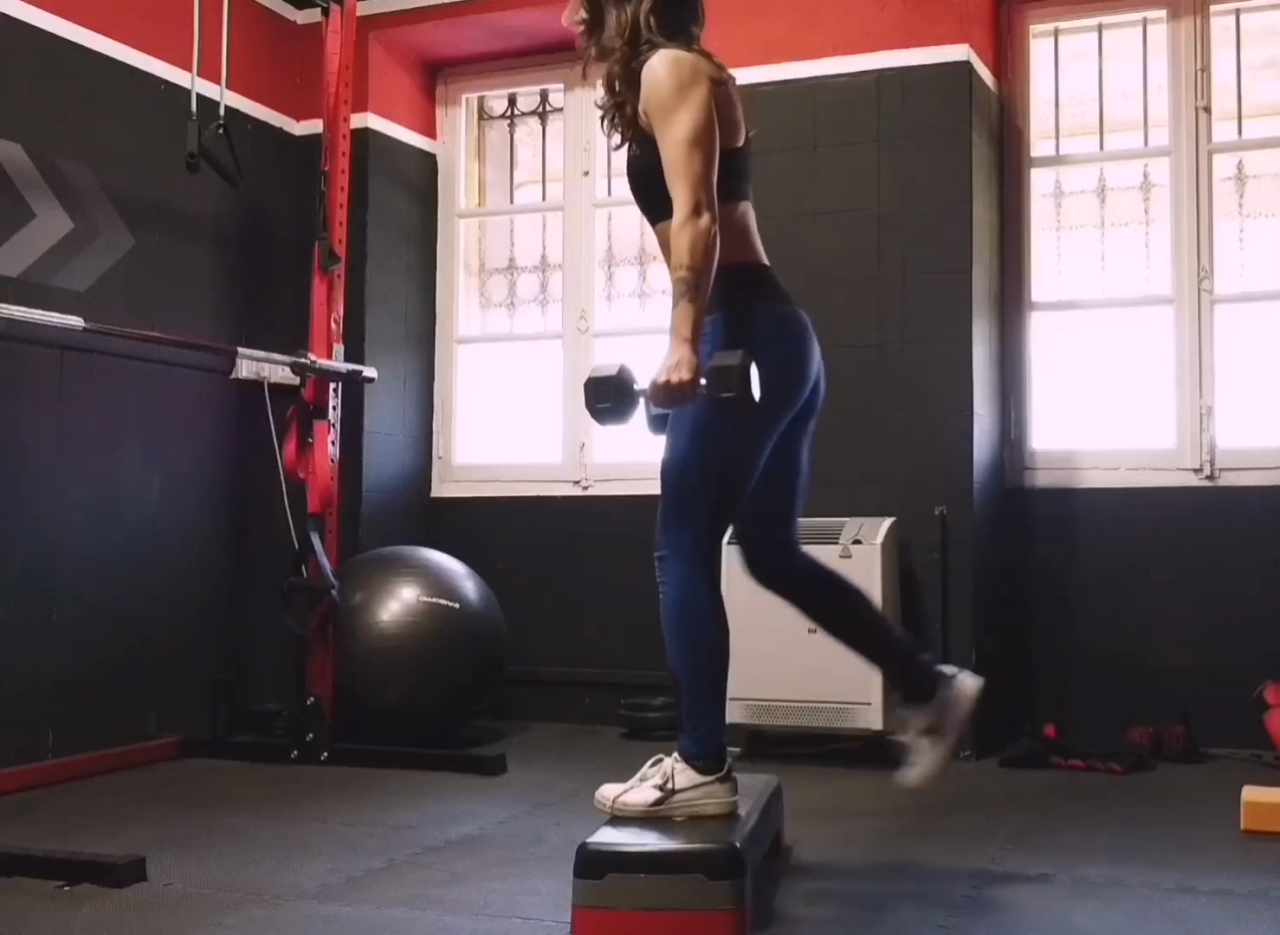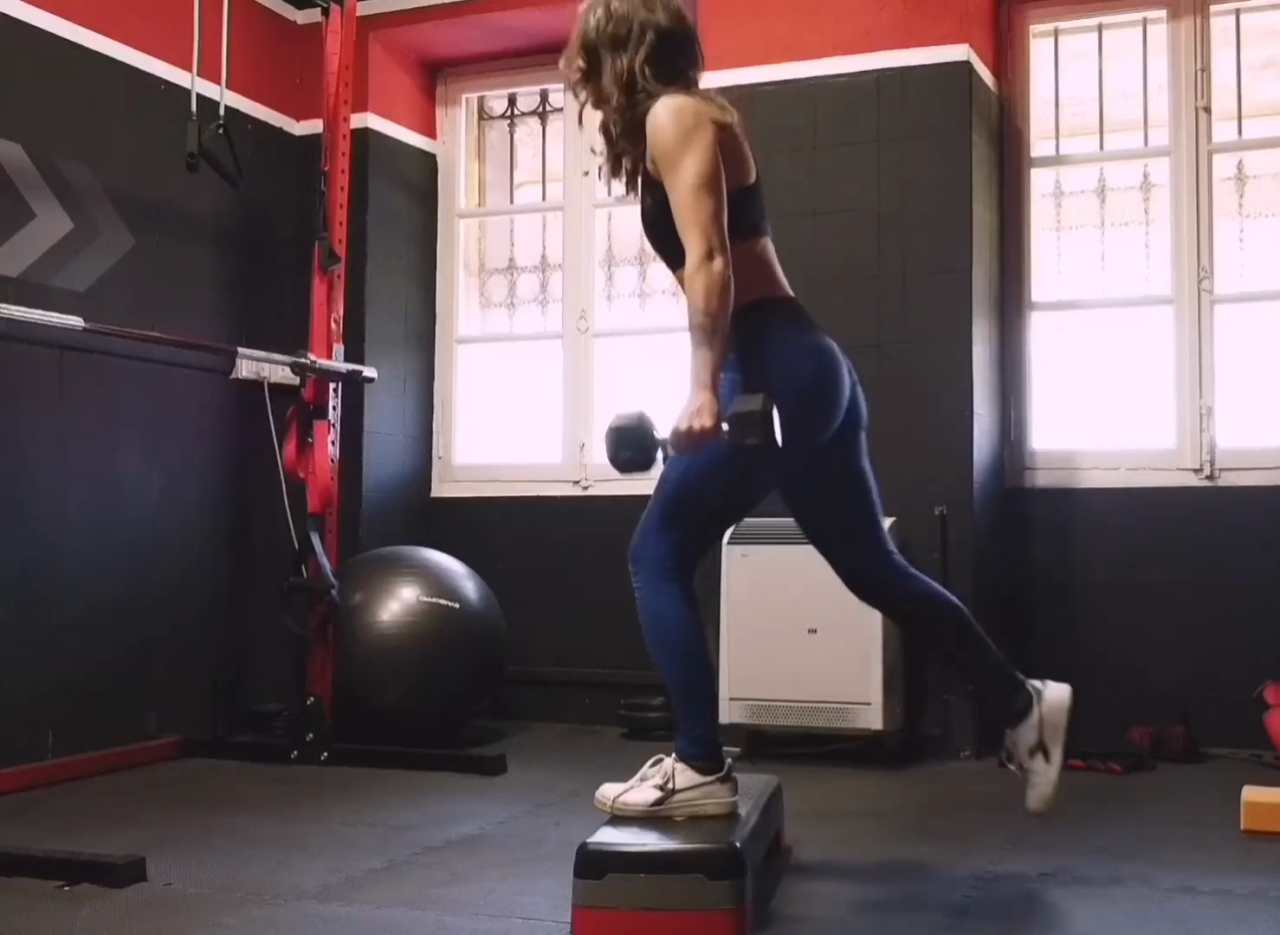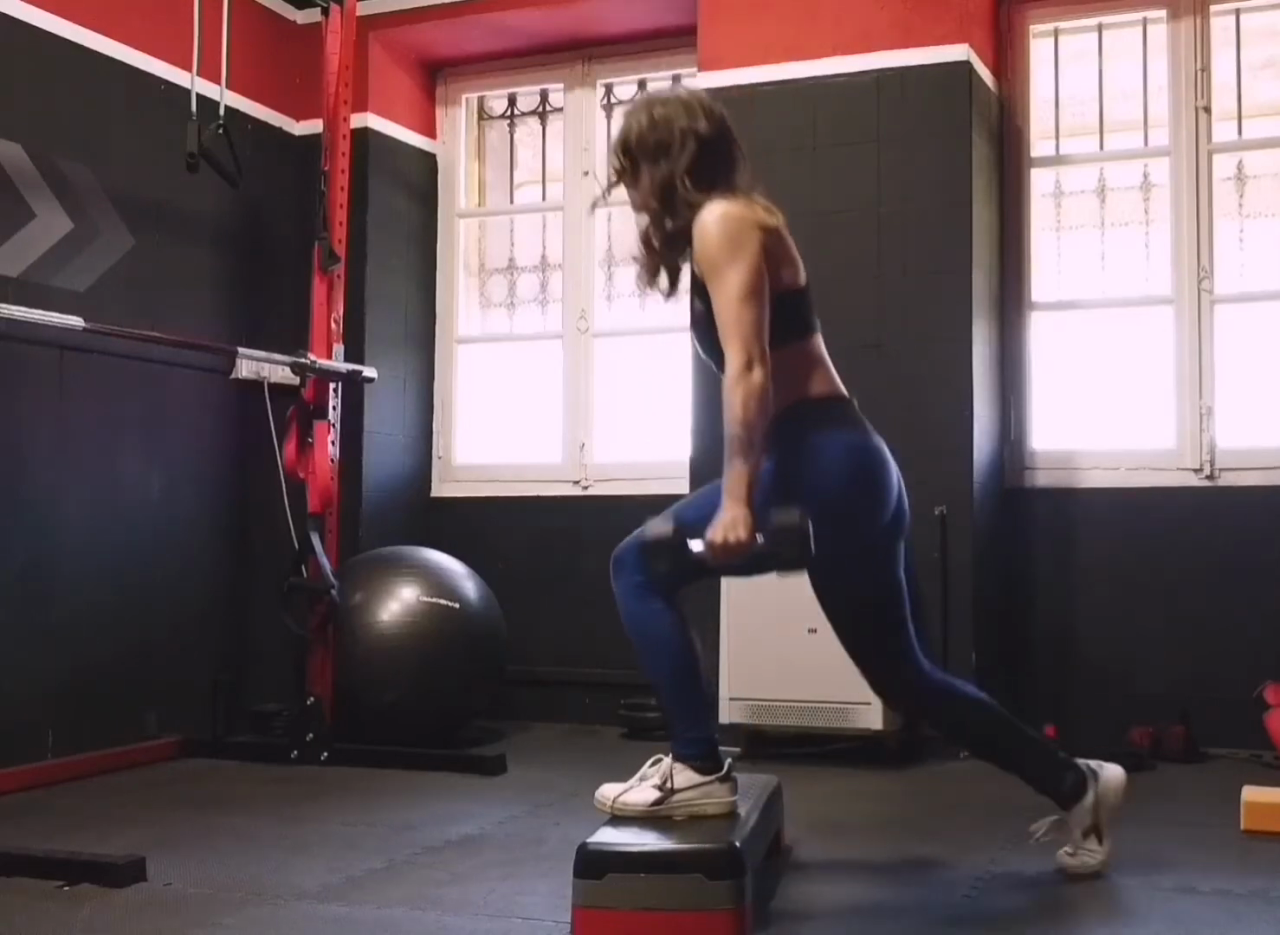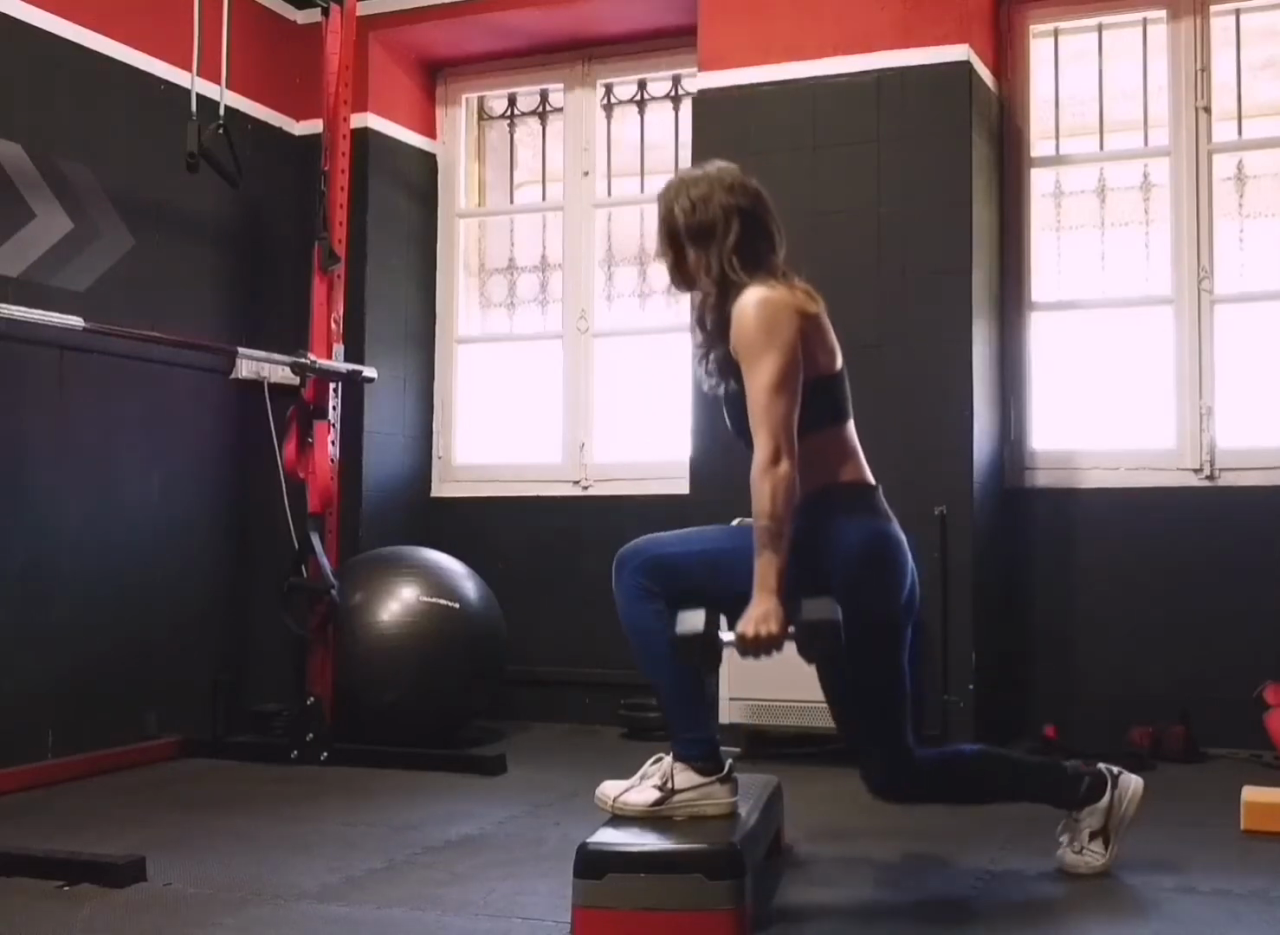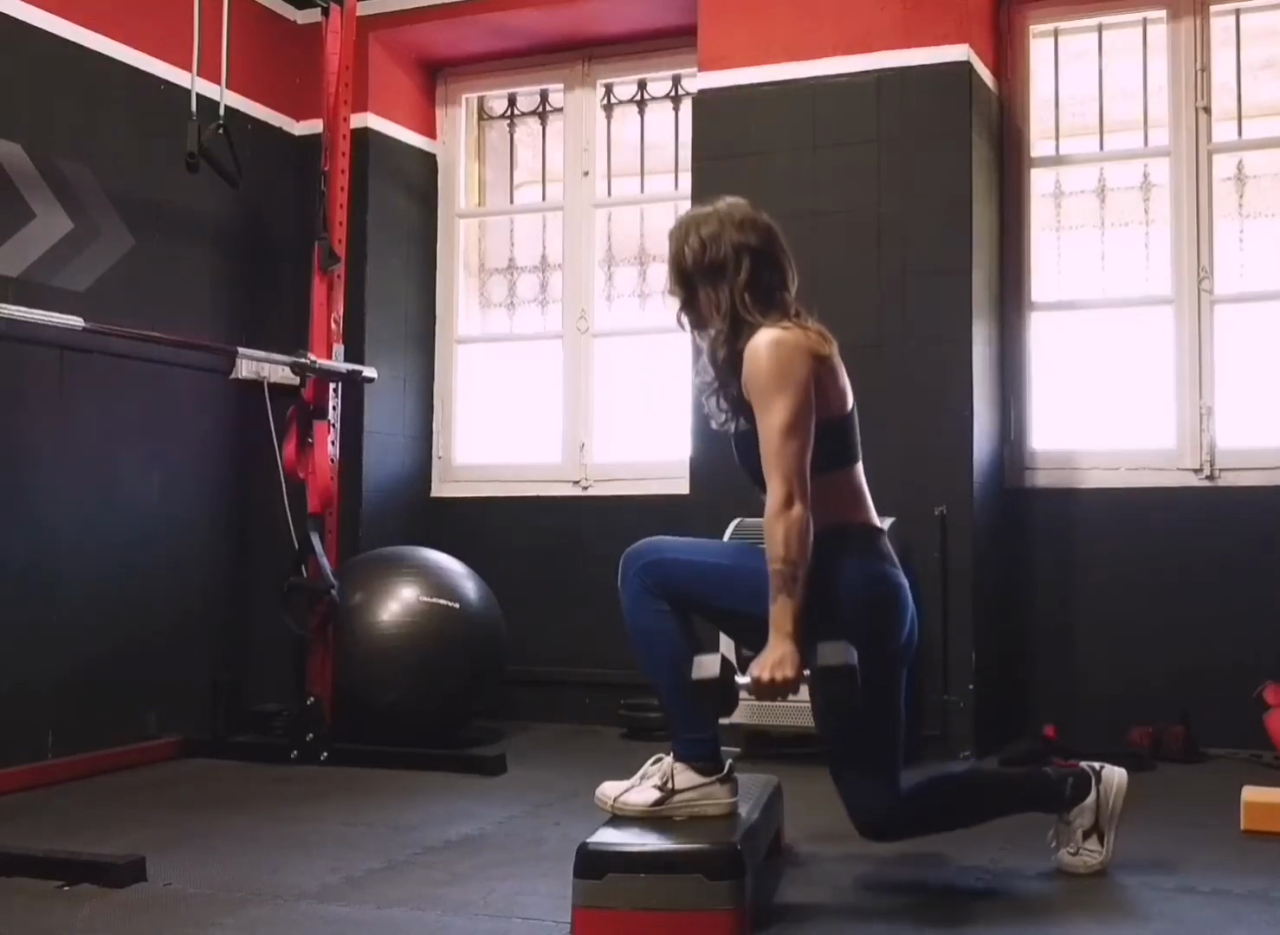
dt=0.2s
person 1, frame 1
left shoulder: (666, 67)
right shoulder: (676, 72)
left elbow: (696, 217)
left wrist: (683, 341)
left hip: (746, 339)
right hip: (771, 337)
left knee: (682, 552)
right knee: (772, 551)
left ankle: (700, 767)
right ankle: (927, 693)
person 1, frame 2
left shoulder: (672, 114)
right shoulder: (688, 118)
left elbow: (708, 262)
left wrist: (704, 388)
right wrist: (716, 380)
left hip: (773, 366)
right hip: (805, 367)
left knee: (660, 554)
right knee: (870, 567)
left ankle: (699, 770)
right ankle: (1022, 706)
person 1, frame 3
left shoulder: (721, 220)
right shoulder: (733, 219)
left elbow: (749, 372)
left wrist: (737, 499)
right wrist: (745, 487)
left hip: (821, 462)
right hip: (842, 460)
left knee: (641, 569)
right knee: (904, 676)
left ankle: (696, 773)
right ankle: (1074, 784)
person 1, frame 4
left shoulder: (759, 305)
right shoulder: (775, 300)
left elbow: (776, 462)
left wrist: (765, 591)
right wrist: (774, 580)
left hip: (841, 546)
right hip: (856, 543)
left knee: (642, 573)
right knee: (894, 770)
left ankle: (697, 772)
right ankle: (1089, 789)
person 1, frame 5
left shoulder: (772, 347)
right shoulder: (789, 340)
left elbow: (788, 504)
left wrist: (781, 636)
left hip: (843, 586)
right hip: (859, 584)
left knee: (648, 571)
right knee: (882, 808)
left ankle: (697, 772)
right ankle: (1075, 788)
